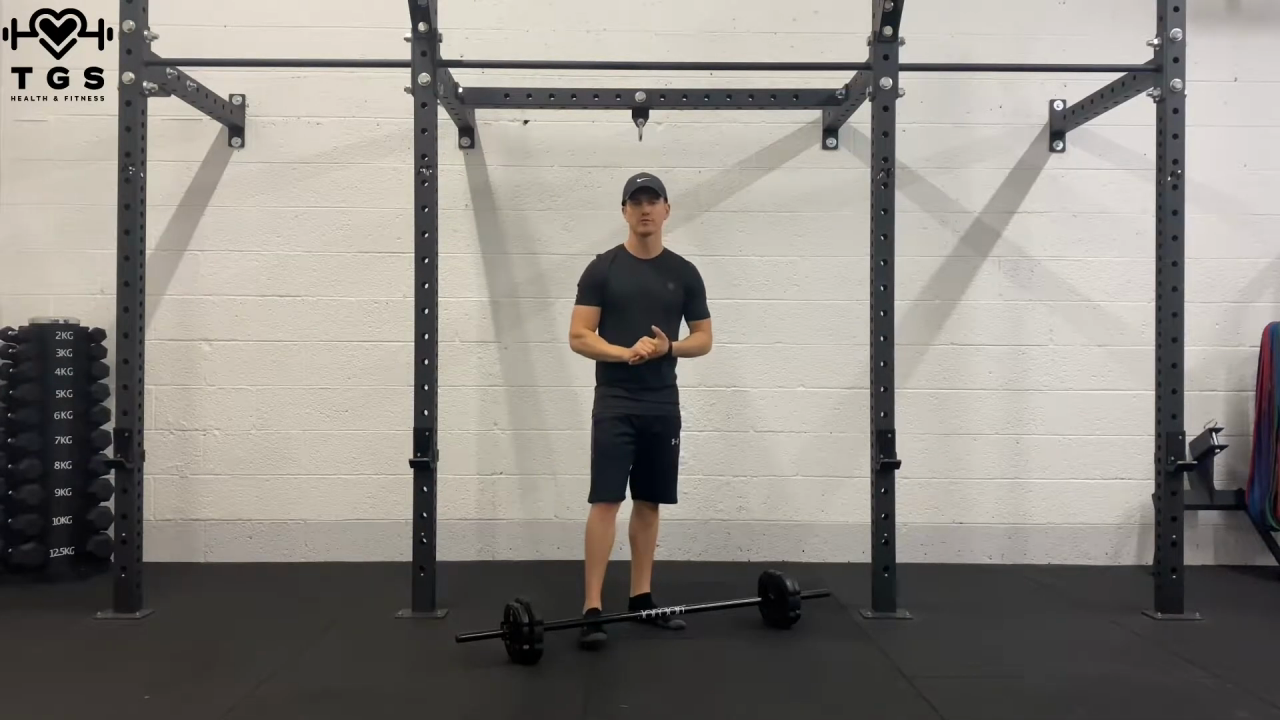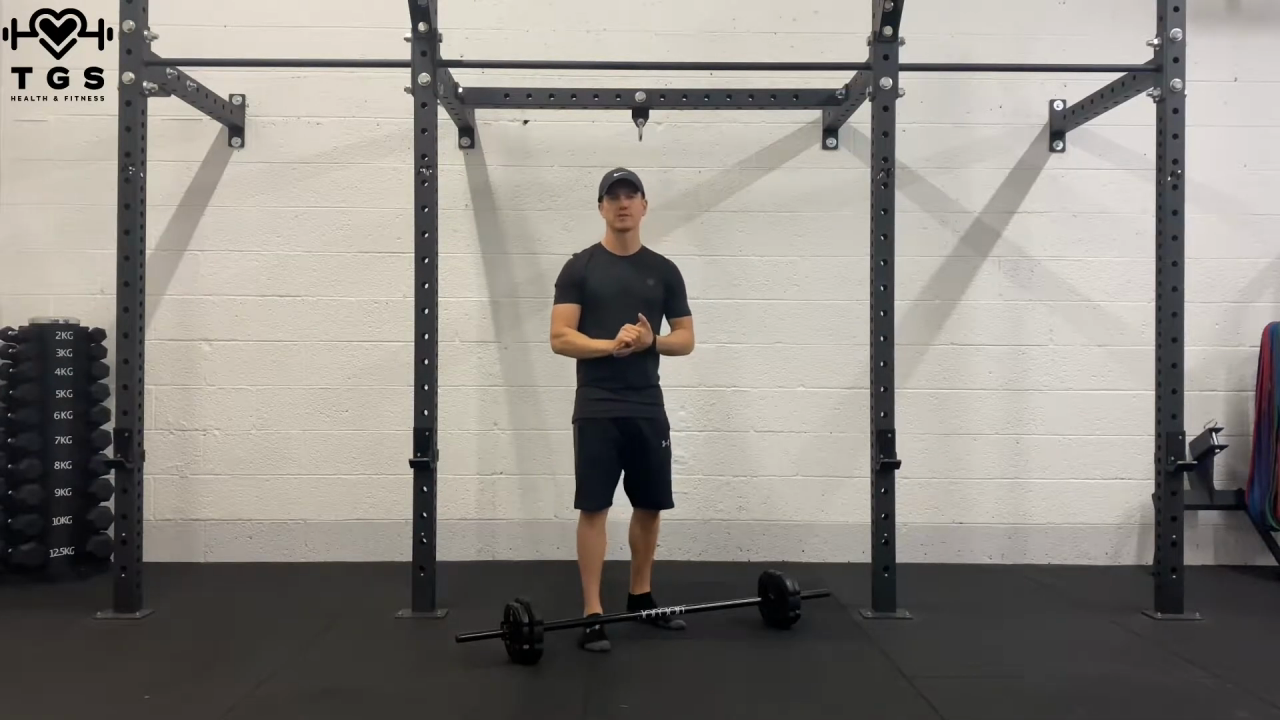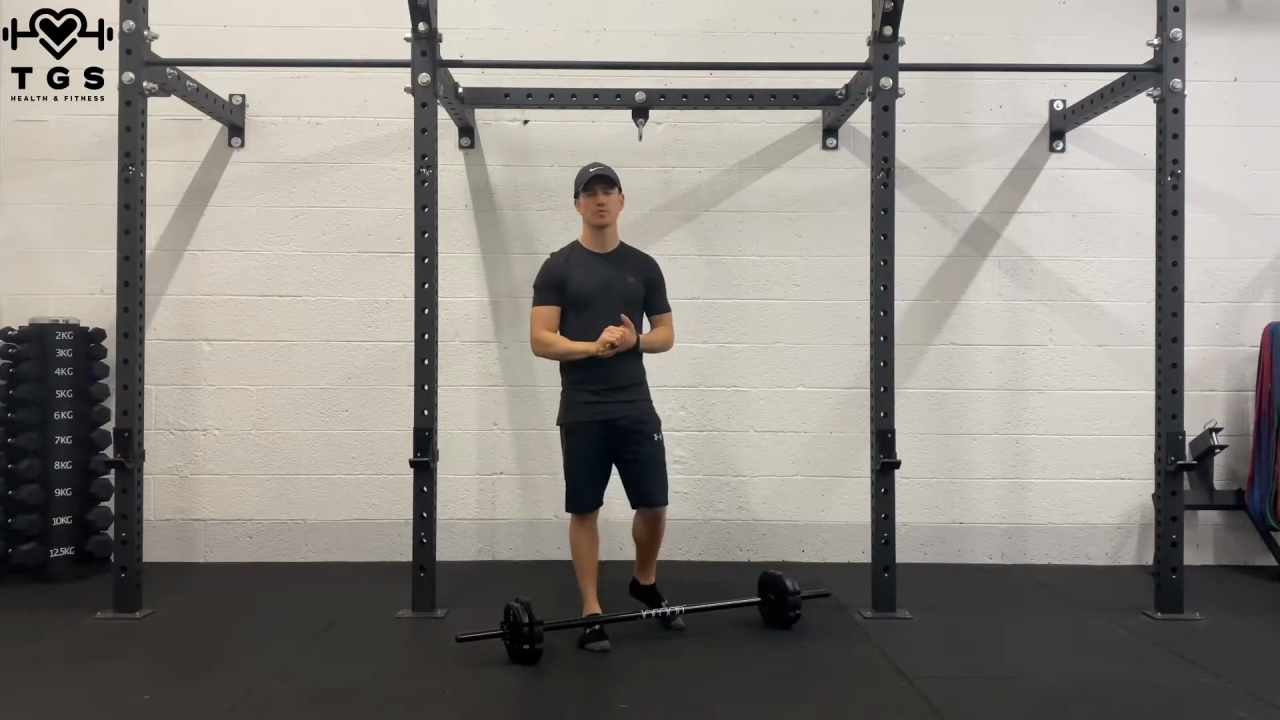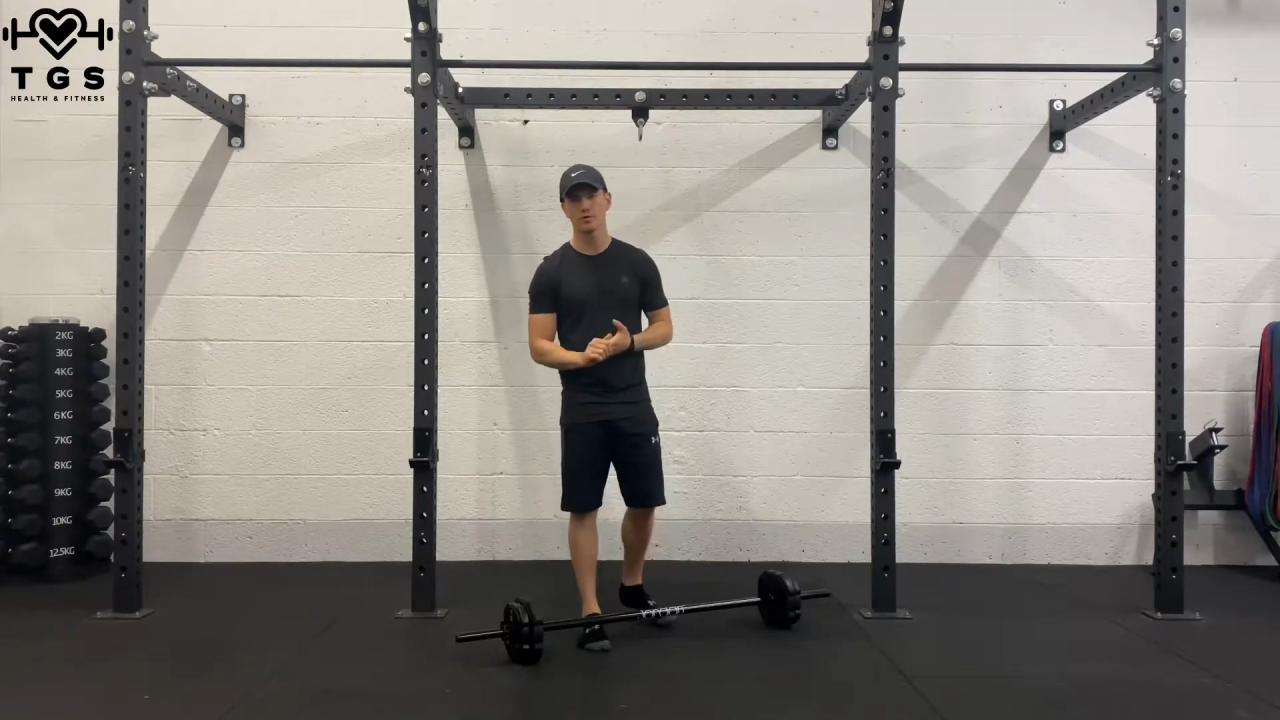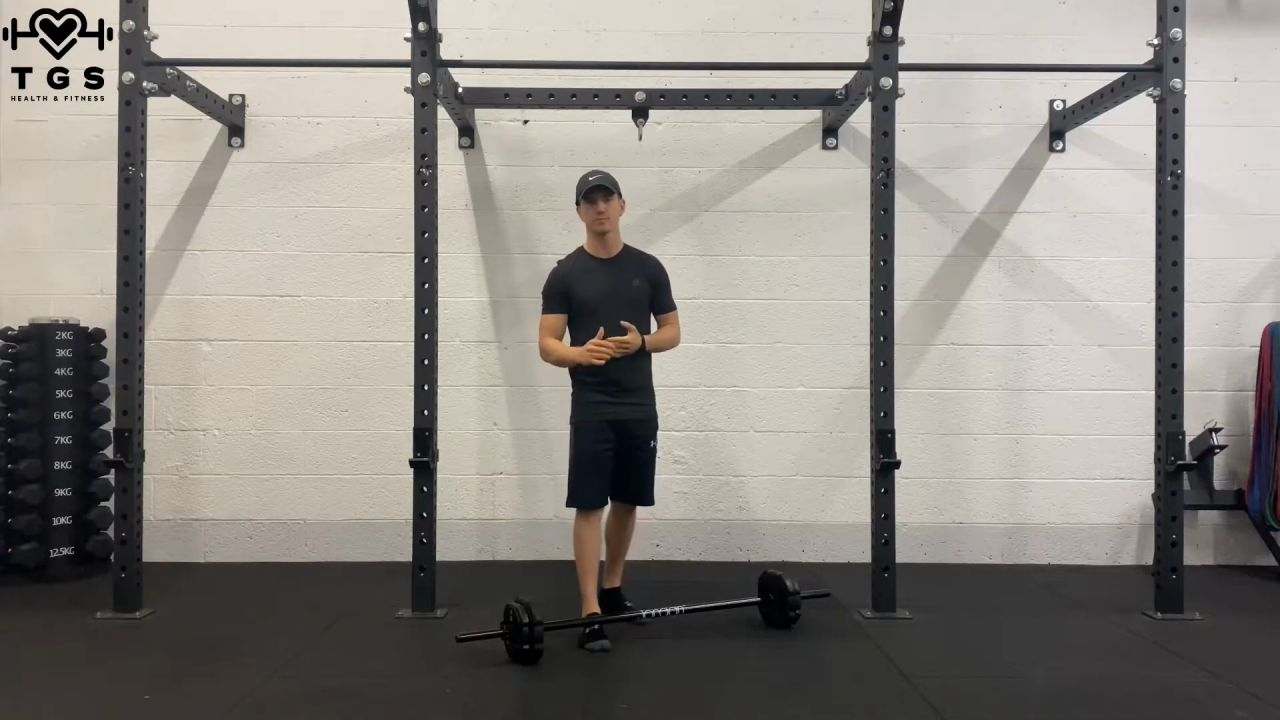
dt=0.4s
person 1, frame 1
left shoulder: (684, 272)
right shoulder: (602, 269)
left elbow: (703, 338)
right elbow: (578, 336)
left wrist: (667, 347)
right wrist: (626, 352)
left hip: (662, 405)
right hip: (615, 403)
left knee: (649, 503)
right knee: (605, 502)
left ankle: (641, 596)
right ankle: (592, 608)
person 1, frame 2
left shoulder: (663, 270)
right shoulder: (580, 267)
left elbow: (685, 339)
right elbow: (560, 337)
left wrist: (650, 340)
right wrist: (610, 345)
left hip: (647, 406)
right hip: (597, 407)
left knee: (650, 506)
right knee: (593, 508)
left ankle: (641, 595)
right ankle: (593, 612)
person 1, frame 3
left shoulder: (643, 266)
right shoulder: (558, 266)
left elbow: (666, 335)
right elbow: (540, 340)
left wrist: (633, 339)
right wrist: (593, 347)
left hip: (635, 406)
right hip: (583, 411)
left knee: (654, 504)
right knee: (584, 511)
left ankle: (646, 583)
right ankle: (591, 613)
person 1, frame 4
left shoulder: (637, 262)
right shoulder: (552, 271)
left elbow: (664, 327)
right elbow: (539, 345)
left wrist: (629, 342)
right wrist: (581, 358)
left hip: (635, 405)
right hip: (583, 411)
left knee: (645, 503)
right knee: (583, 510)
left ankle: (632, 586)
right ankle: (590, 612)
person 1, frame 5
left shoulder: (648, 267)
right shoulder: (565, 273)
left elbow: (672, 331)
right elbow: (547, 344)
left wrist: (641, 342)
right wrist: (581, 354)
left hip: (640, 406)
right hip: (592, 408)
left knee: (628, 504)
right knee: (589, 507)
left ankle: (612, 588)
right ankle: (591, 610)
